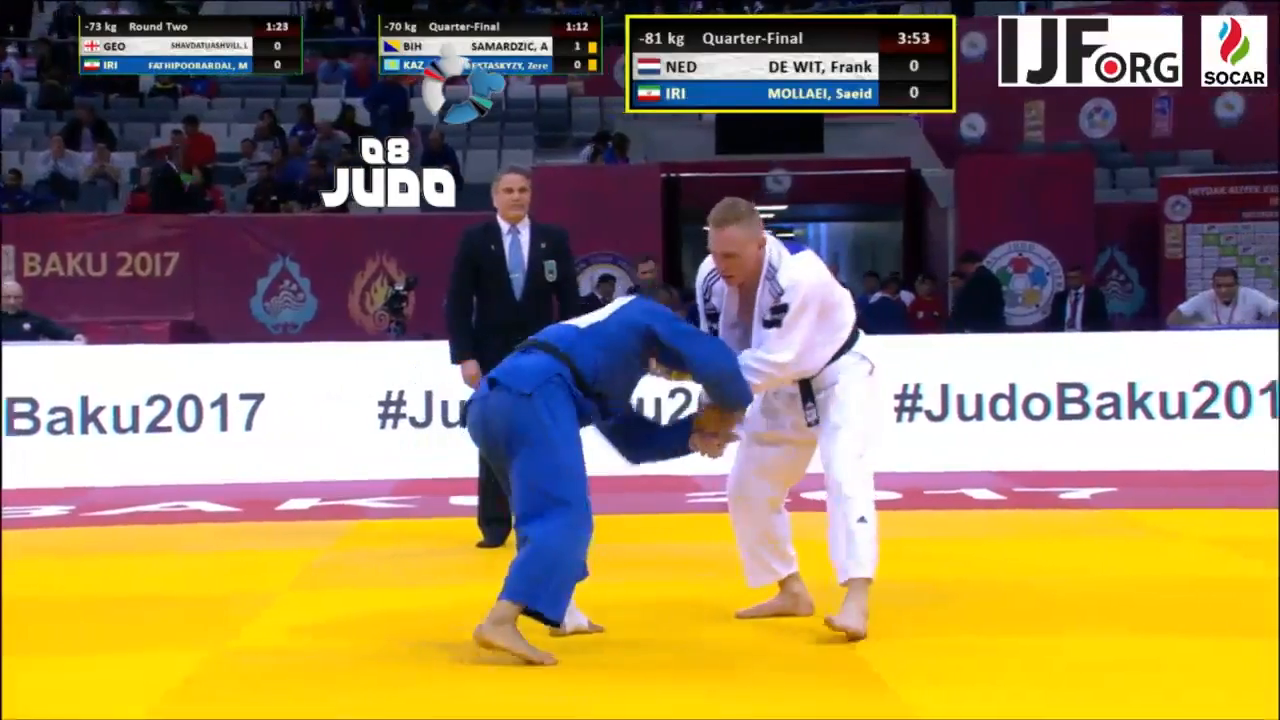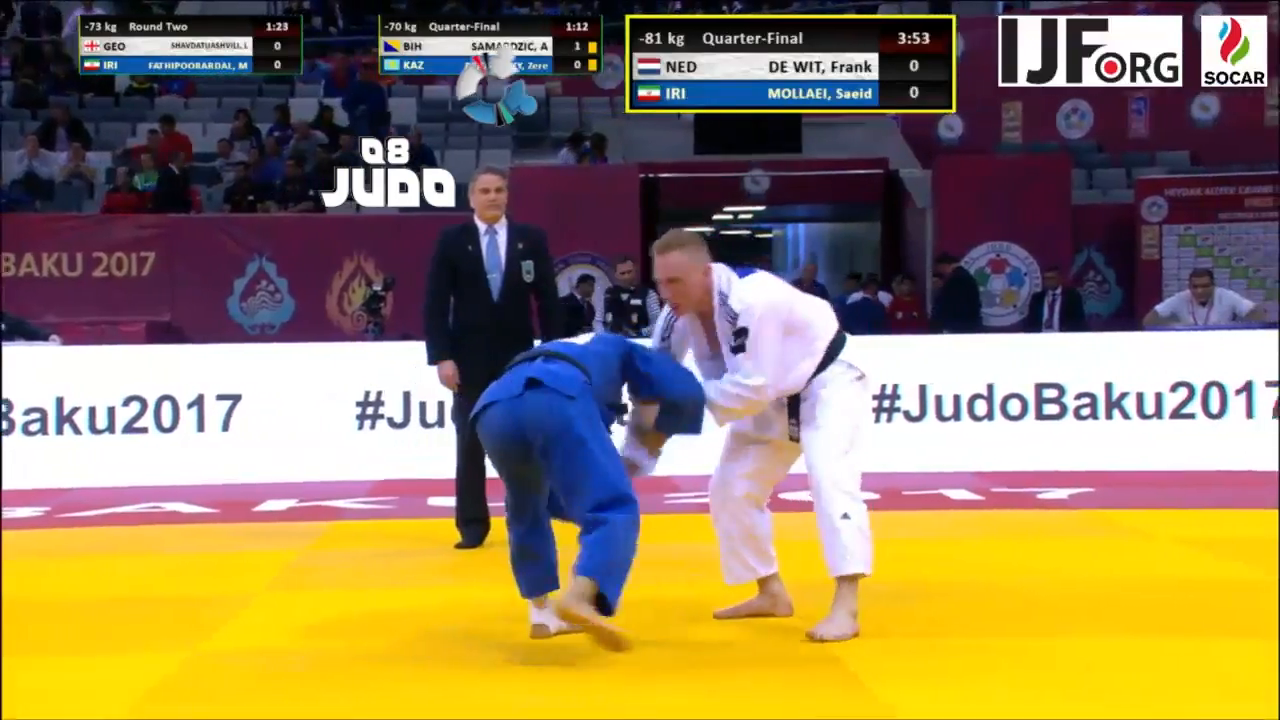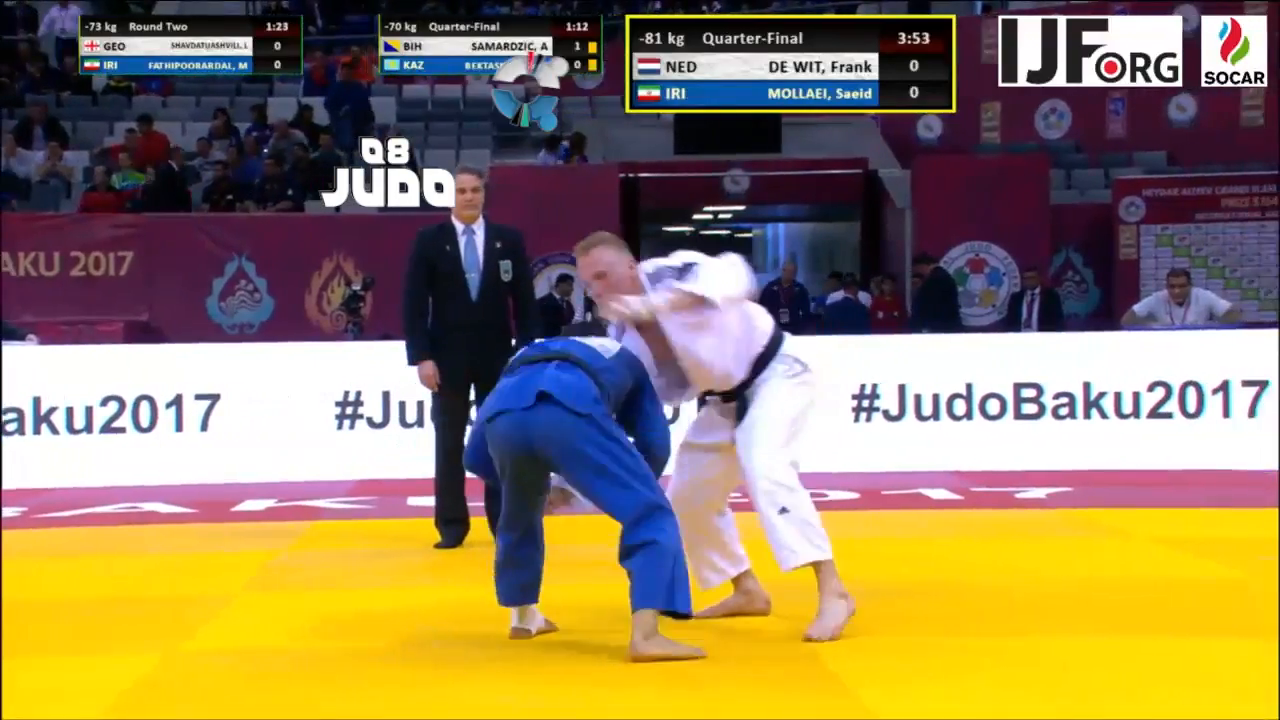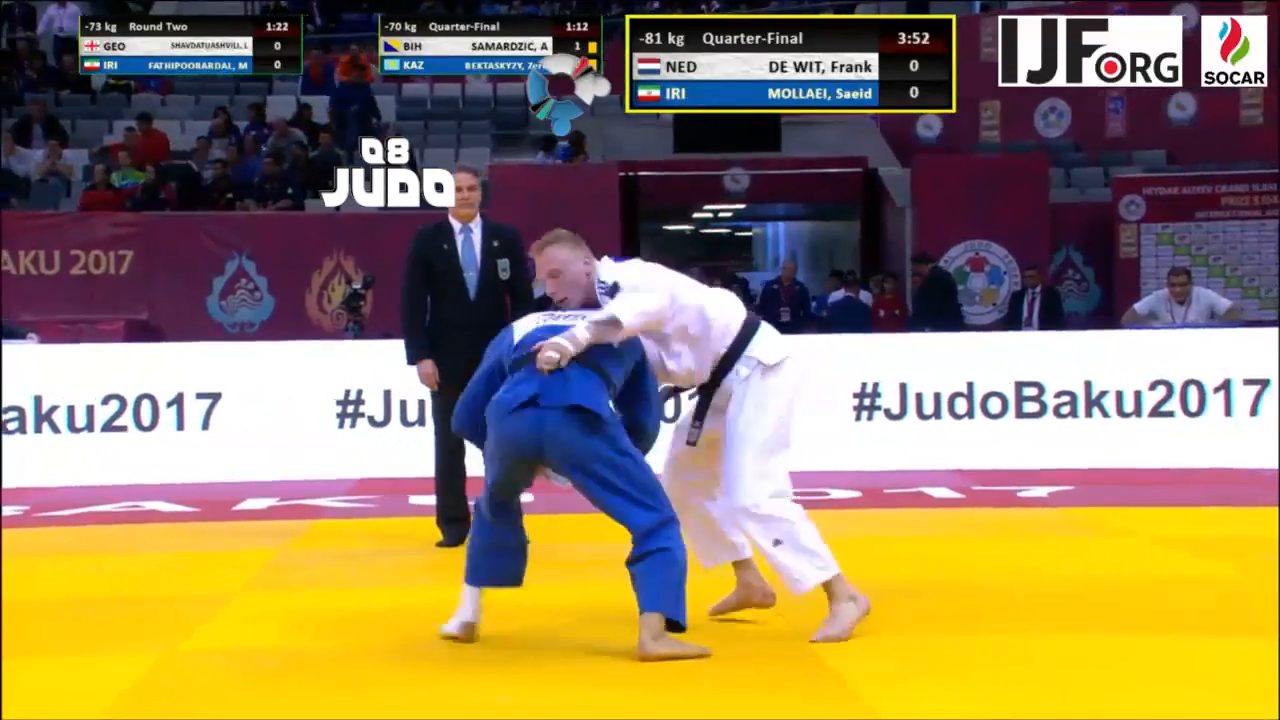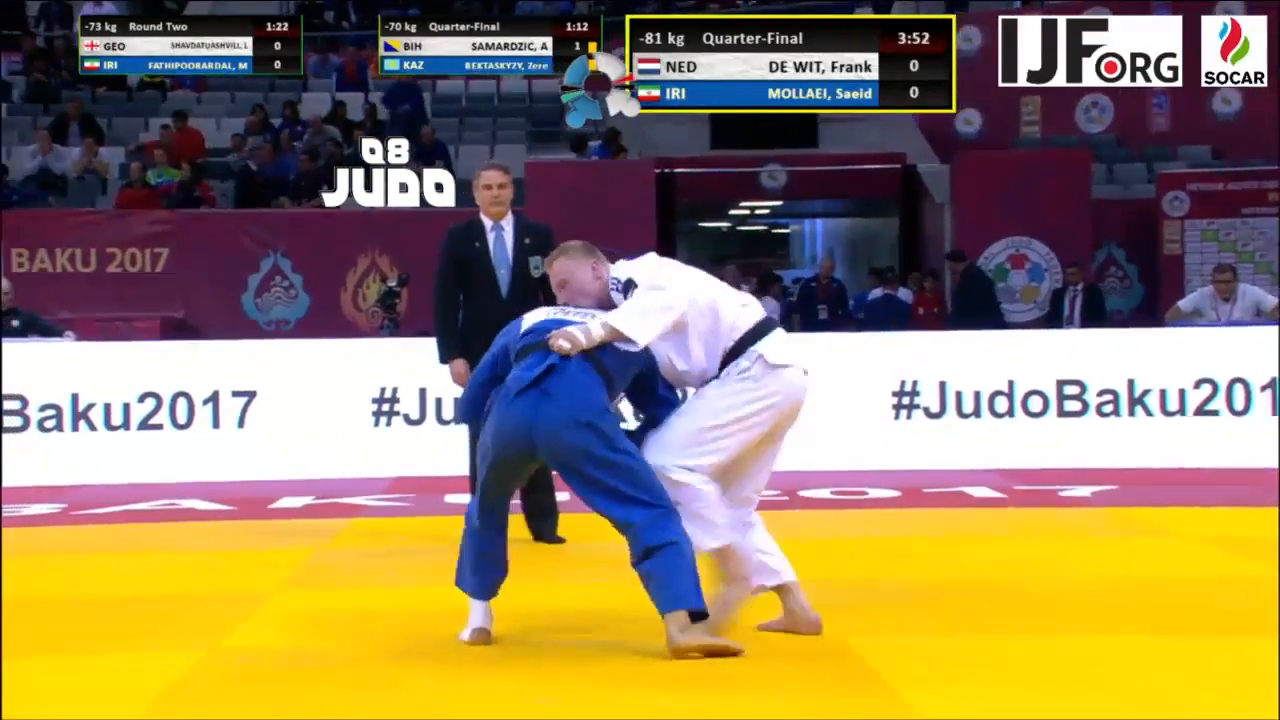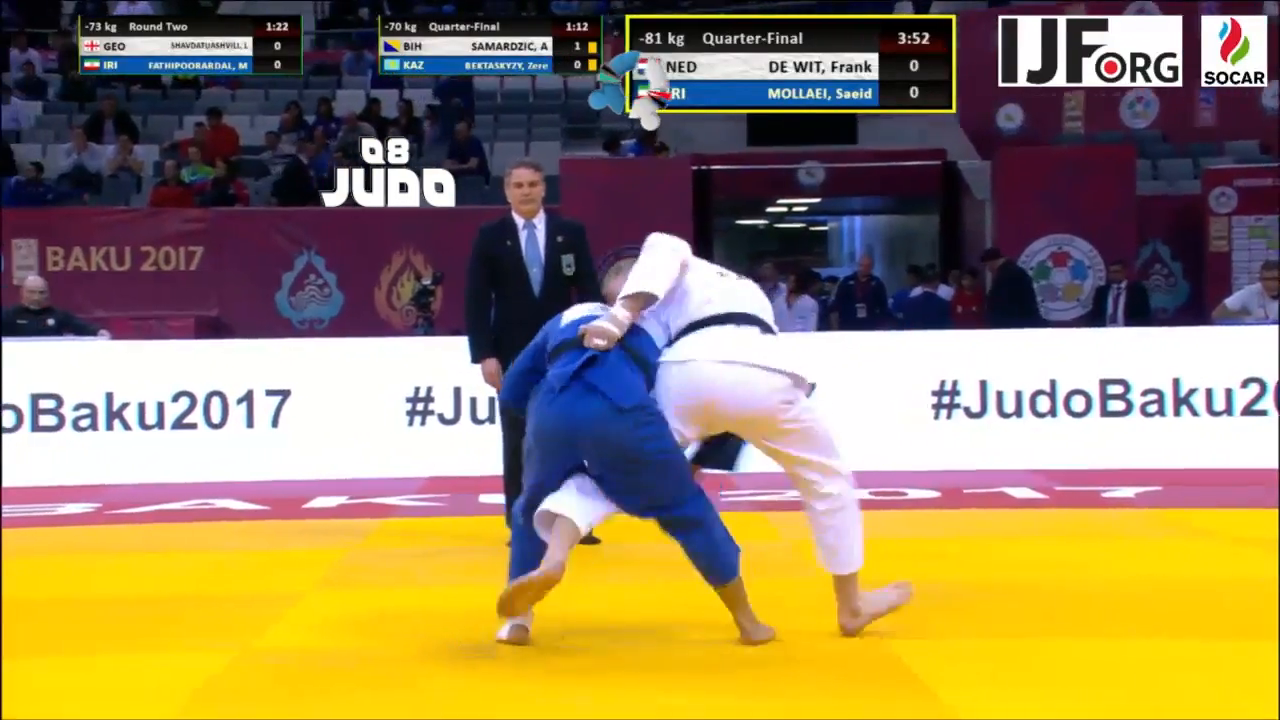
dt=0.2s
person 1, frame 1
left shoulder: (797, 274)
right shoulder: (712, 279)
left elbow: (772, 362)
left hip: (839, 373)
right hip: (788, 387)
left knee: (845, 475)
right knee: (751, 488)
left ankle: (856, 600)
right ankle: (792, 591)
person 1, frame 2
left shoulder: (747, 299)
right shoulder: (675, 319)
left elbow: (752, 388)
left hip: (831, 381)
right hip: (779, 391)
left knee: (829, 473)
right knee: (733, 487)
left ankle: (846, 605)
right ankle: (771, 592)
person 1, frame 3
left shoulder: (665, 274)
right shoulder: (625, 330)
left elbow: (733, 275)
left wrist: (656, 302)
left hip: (776, 376)
right hip: (731, 397)
left knee: (760, 465)
right knee: (691, 494)
left ankle: (832, 593)
right ankle: (747, 591)
person 1, frame 4
left shoulder: (618, 280)
right shoulder: (602, 312)
left elbow: (647, 300)
left wrist: (578, 338)
left hip: (754, 368)
right hip: (730, 375)
left knee: (750, 495)
right knee: (681, 482)
left ankle: (843, 597)
right ankle: (751, 583)
person 1, frame 5
left shoulder: (631, 274)
right shoulder: (628, 303)
left elbow: (664, 302)
left wrist: (593, 332)
left hip: (762, 369)
right hip: (775, 374)
left knee: (667, 463)
right knee: (732, 503)
left ankle: (734, 574)
right ankle: (797, 610)
person 1, frame 6
left shoulder: (678, 269)
right shoulder: (742, 288)
left elbow: (664, 252)
left wrist: (619, 316)
left hip: (694, 375)
right hip: (763, 378)
right knee: (829, 479)
right ankle: (852, 604)
person 2, frame 1
left shoulder: (554, 239)
right shoulder: (474, 240)
left elbow: (569, 298)
right elbow: (458, 302)
right wrist: (464, 355)
right hip: (491, 356)
right ankle: (494, 524)
person 2, frame 2
left shoulder: (532, 239)
right shoulder: (451, 241)
left elbow: (548, 299)
right elbow: (435, 303)
right wrist: (442, 356)
left hip: (518, 355)
right hip: (469, 356)
right knee: (470, 442)
right ankle: (472, 525)
person 2, frame 3
left shoulder: (509, 239)
right shoulder: (428, 241)
left elbow: (525, 300)
right elbow: (414, 304)
right wrist: (421, 357)
left hip: (497, 355)
right hip: (448, 356)
right knee: (449, 443)
right ankle: (452, 525)
person 2, frame 4
left shoulder: (506, 238)
right shoulder: (426, 240)
left elbow: (522, 298)
right elbow: (412, 303)
right wrist: (420, 356)
right hip: (447, 356)
right knee: (449, 440)
right ankle: (454, 524)
person 2, frame 5
left shoulder: (539, 235)
right shoulder: (458, 238)
left elbow: (554, 296)
right elbow: (445, 302)
right wrist: (453, 355)
right hip: (479, 354)
right knee: (483, 440)
left ankle: (542, 520)
person 2, frame 6
left shoulder: (571, 233)
right shoulder: (490, 237)
left elbow: (589, 294)
right elbow: (476, 301)
right wrist: (484, 354)
right hip: (512, 353)
right knee: (516, 440)
person 3, frame 1
left shoulder: (593, 339)
right shoulder: (647, 314)
left elbow: (635, 443)
right elbow: (714, 361)
left wrist: (691, 437)
right wrist: (732, 406)
left hip: (487, 404)
right hip: (530, 398)
left knee: (545, 506)
right knee: (564, 514)
left ankle: (557, 612)
right ankle: (499, 623)
person 3, frame 2
right shoulder: (614, 346)
right elbow: (682, 390)
left wrist: (614, 471)
right wrist: (657, 433)
left hip: (495, 410)
right hip: (559, 400)
left knee: (526, 511)
right knee: (617, 510)
left ankle: (542, 613)
right ankle: (578, 597)
person 3, frame 3
left shoulder: (522, 360)
right shoulder: (623, 356)
left elbow: (477, 457)
right elbow: (654, 444)
left wrist: (537, 481)
right wrist: (614, 481)
left hip: (506, 414)
right hip: (572, 413)
left knee: (519, 516)
right knee: (651, 517)
left ankle: (523, 616)
right ankle: (646, 635)
person 3, frame 4
left shoulder: (515, 332)
right shoulder: (621, 336)
left elbow: (465, 418)
right elbow: (643, 424)
right wrist: (613, 469)
left hip: (512, 416)
right hip: (580, 418)
left knee: (498, 502)
right knee: (655, 520)
left ankle: (467, 615)
right ankle: (653, 634)
person 3, frame 5
left shoulder: (523, 325)
left elbow: (472, 402)
right elbow: (667, 420)
left hip: (512, 409)
right hip: (577, 415)
left knee: (488, 506)
right knee: (653, 520)
left ankle: (480, 622)
right ankle: (681, 629)
person 3, frame 6
left shoulder: (565, 320)
right shoulder: (663, 332)
left elbow: (512, 393)
left hip: (555, 410)
right hip: (617, 415)
left knee: (533, 506)
right knee: (685, 508)
left ankle: (517, 619)
right ankle: (745, 620)
